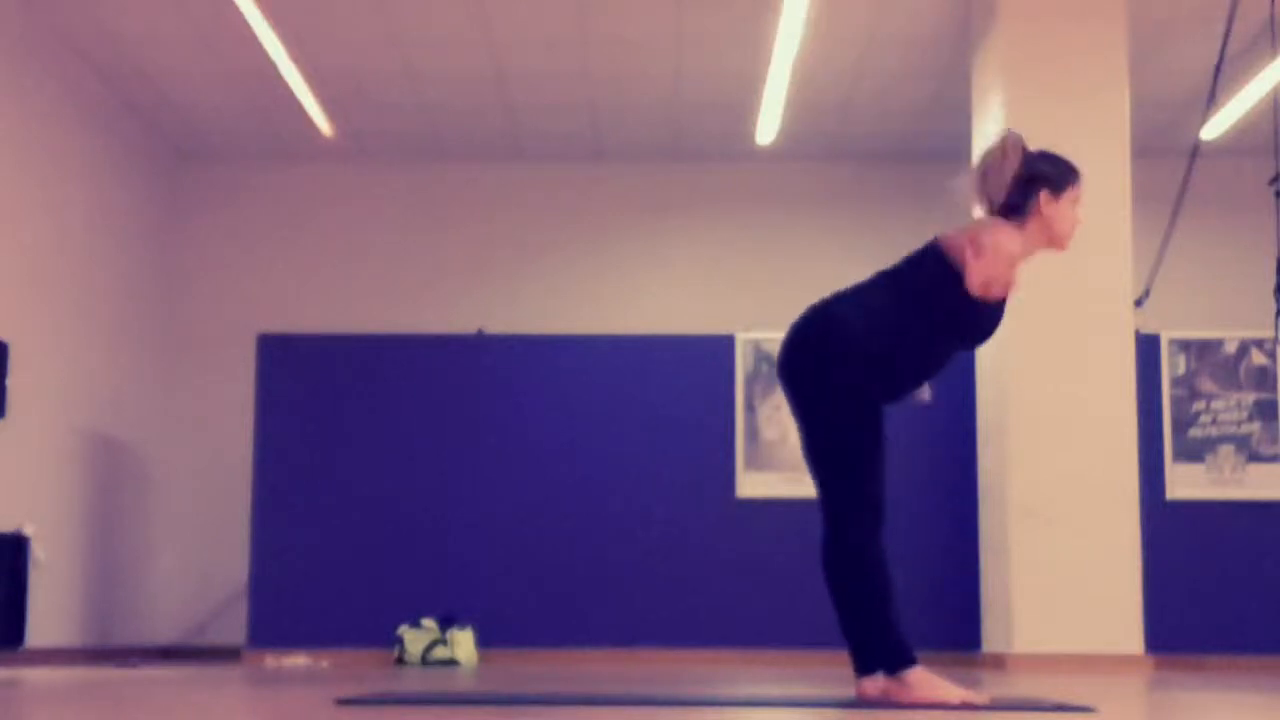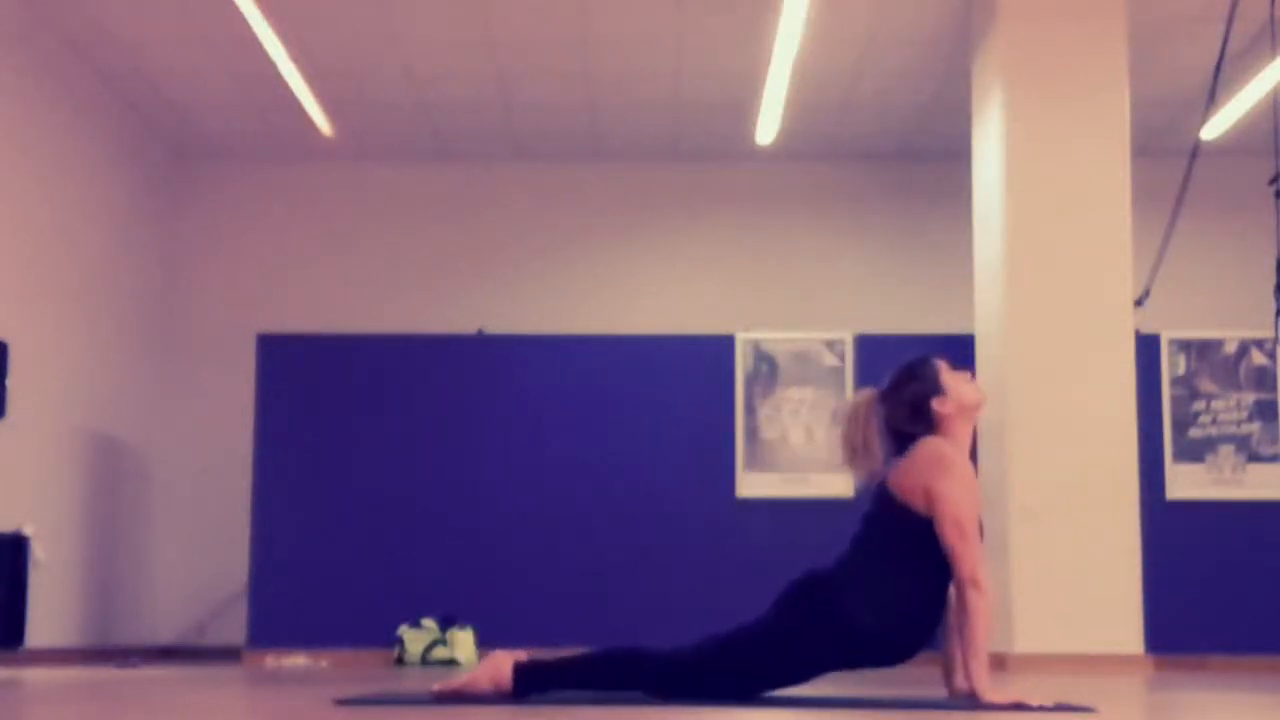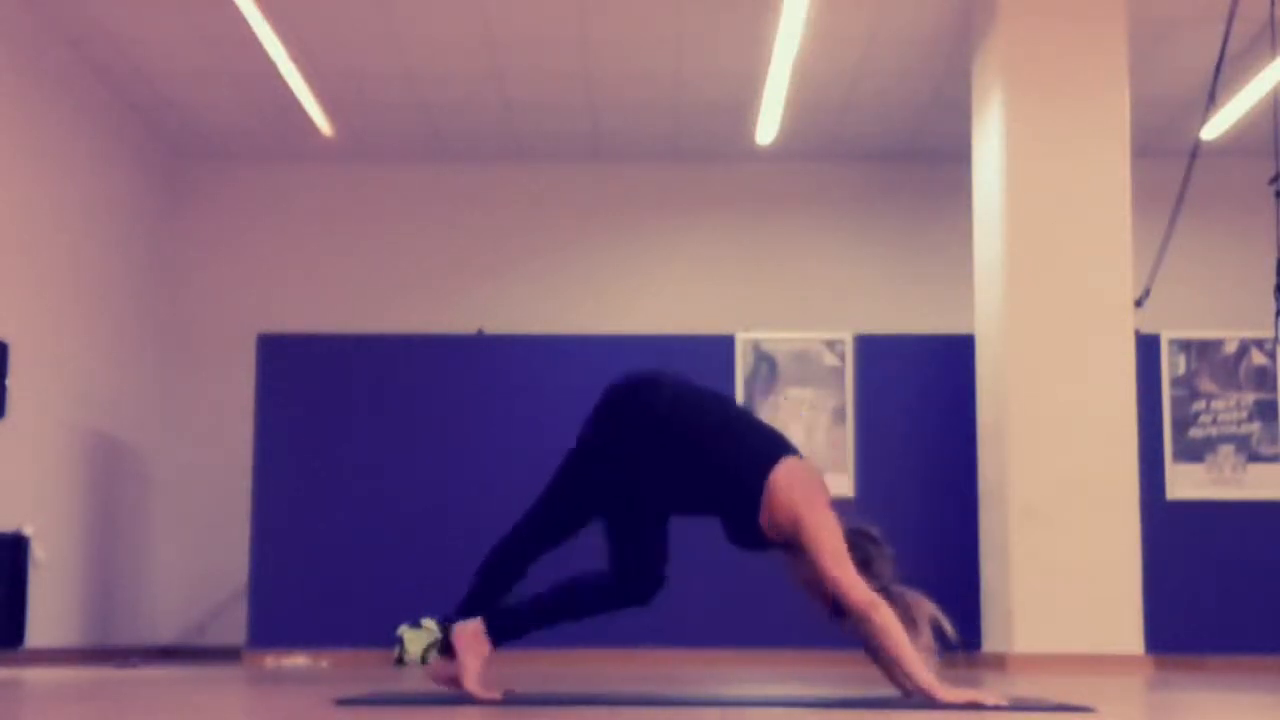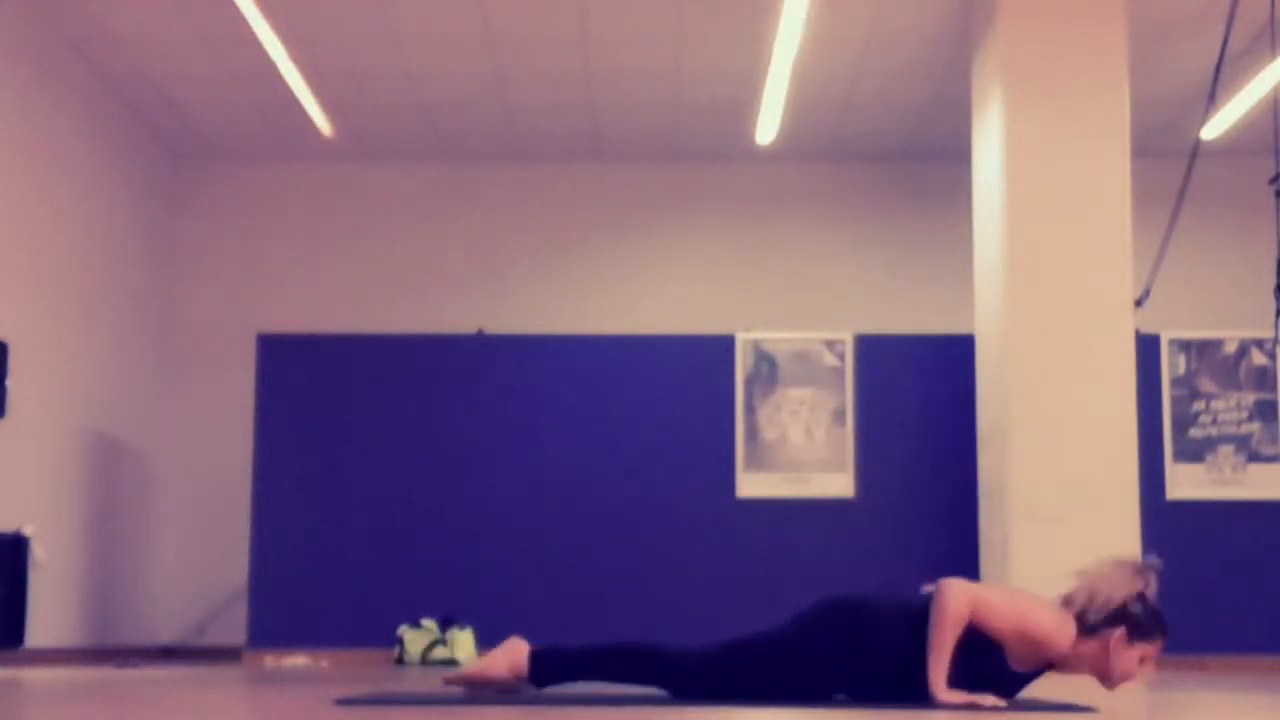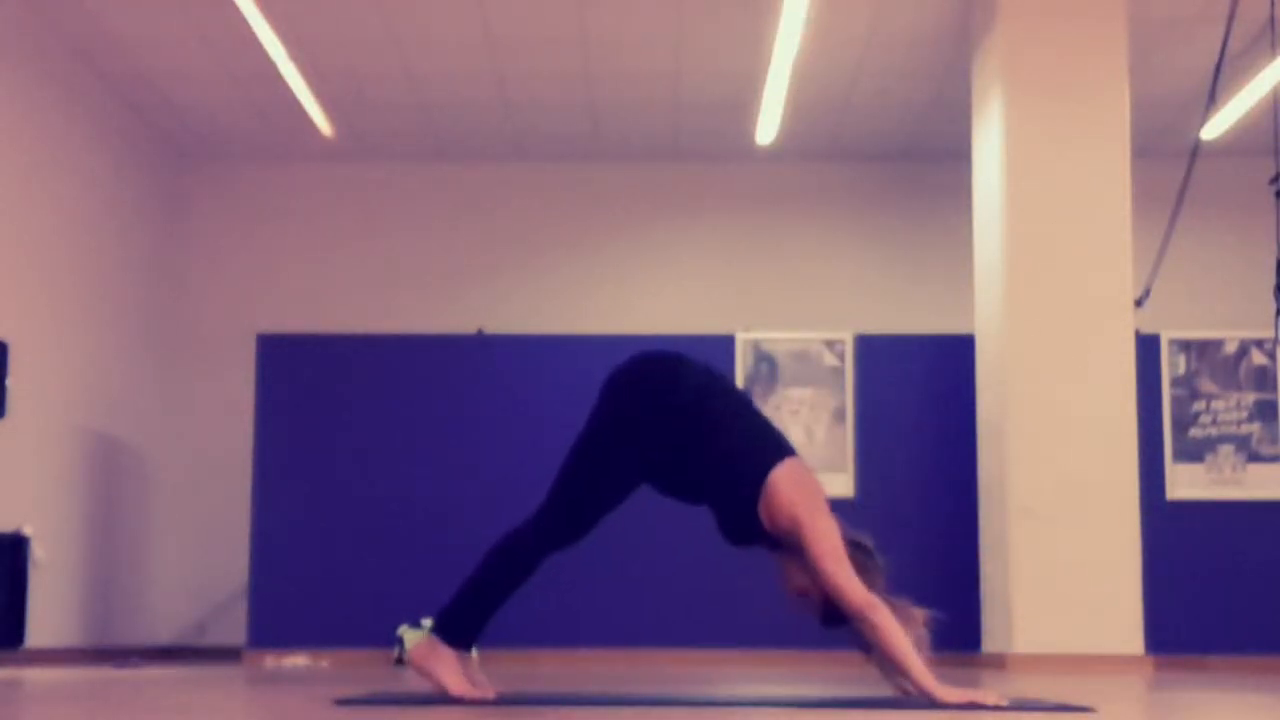
dt=1s
person 1, frame 1
left shoulder: (988, 254)
right shoulder: (1003, 245)
right elbow: (980, 272)
left hip: (828, 355)
right hip: (837, 357)
left knee: (852, 512)
right knee: (854, 513)
left ankle: (877, 667)
right ankle: (896, 670)
person 1, frame 2
left shoulder: (928, 462)
right shoulder: (944, 464)
left elbow: (946, 579)
right elbow: (970, 581)
left wrist: (957, 675)
right wrist: (981, 684)
left hip: (833, 616)
right hip: (832, 622)
left knee: (681, 670)
right knee: (680, 676)
left ankle: (518, 668)
right ankle: (514, 673)
person 1, frame 3
left shoulder: (810, 515)
right shoulder: (804, 517)
left elbow: (866, 607)
right elbow: (866, 606)
left wrist: (906, 677)
right wrist: (933, 687)
left hip: (654, 427)
right hip: (638, 423)
left knee: (638, 580)
right knee: (542, 531)
left ankle: (482, 632)
right ankle: (460, 640)
person 1, frame 4
left shoulder: (1044, 630)
right shoulder: (1042, 630)
left elbow: (950, 596)
right elbow: (950, 595)
left wrist: (940, 681)
right wrist: (936, 685)
left hip: (845, 653)
right hip: (838, 650)
left knee: (682, 670)
right knee: (685, 674)
left ankle: (530, 660)
right ankle: (526, 662)
person 1, frame 5
left shoulder: (810, 525)
right shoulder: (803, 518)
left elbow: (867, 608)
right elbow: (867, 607)
left wrist: (922, 681)
right wrist: (936, 688)
left hip: (666, 407)
right hip: (652, 401)
left knee: (559, 526)
right knee: (555, 524)
left ankle: (453, 647)
right ankle: (440, 643)
